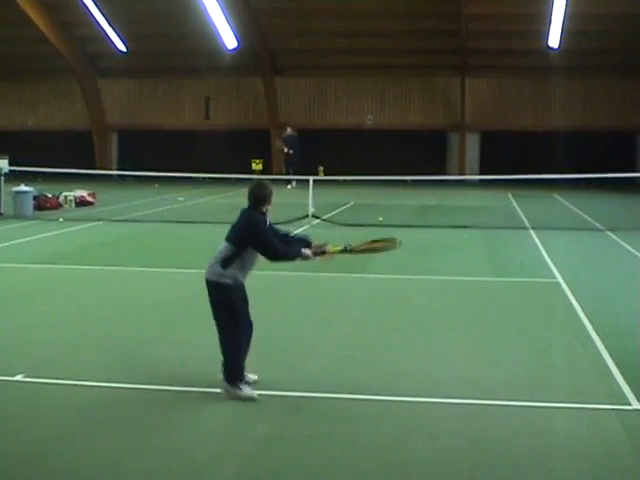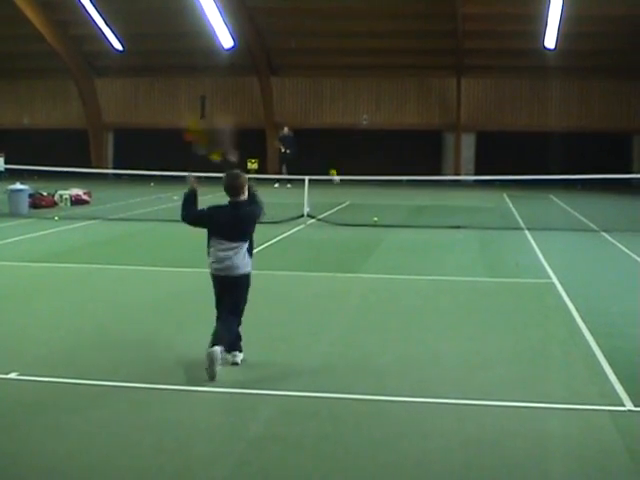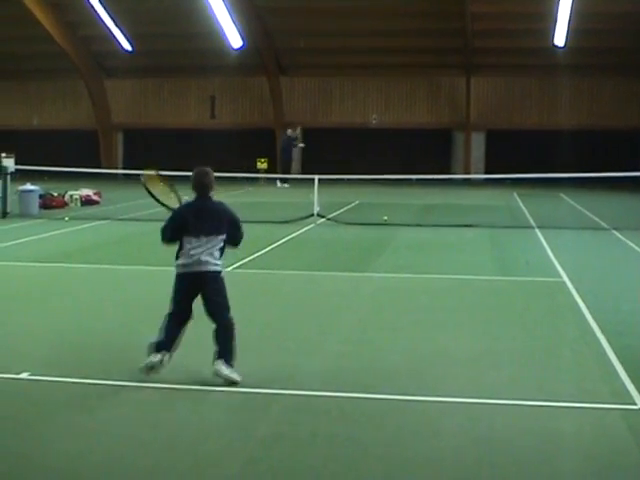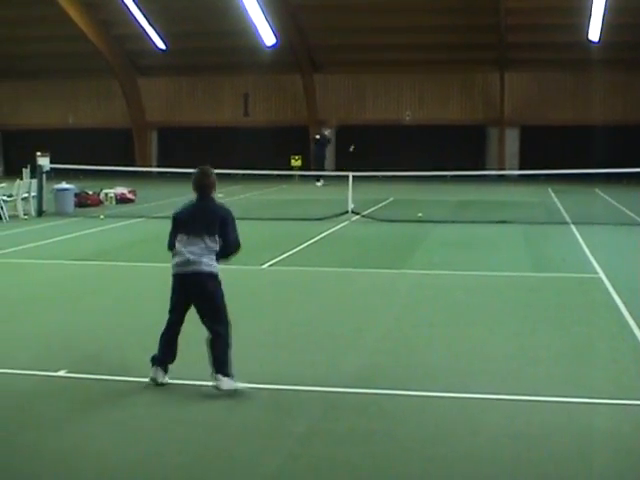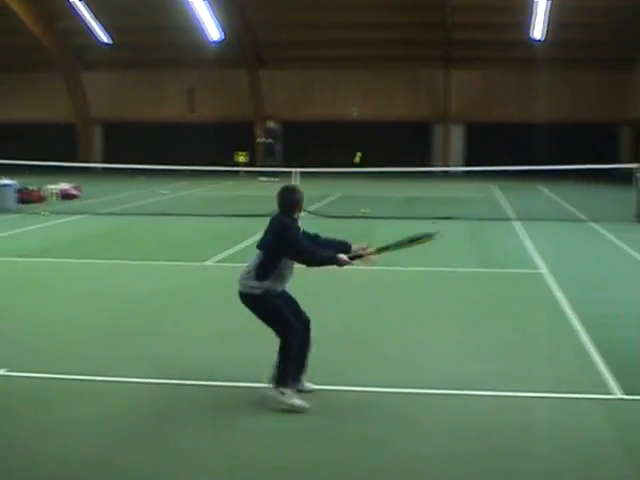
dt=0.7s
person 1, frame 1
left shoulder: (258, 221)
right shoulder: (252, 222)
left elbow: (280, 238)
right elbow: (273, 250)
left wrist: (309, 244)
right wrist: (300, 253)
left hip: (231, 278)
right hip: (221, 279)
left knee: (243, 325)
right knee: (236, 329)
left ankle: (236, 374)
right ankle: (233, 382)
person 1, frame 2
left shoulder: (215, 213)
right shoulder: (250, 212)
left elbow: (188, 216)
left wrist: (191, 192)
right wrist: (249, 189)
left hip: (218, 270)
right hip: (240, 272)
left knee: (224, 313)
right knee: (232, 315)
left ankle: (233, 350)
right ankle: (218, 348)
person 1, frame 3
left shoulder: (183, 211)
right shoulder: (223, 211)
left elbow: (167, 237)
right elbow: (236, 239)
left hip: (185, 271)
right hip: (210, 271)
left knee: (177, 315)
right knee: (223, 318)
left ankle: (160, 353)
right ankle: (223, 363)
person 1, frame 4
left shoulder: (181, 214)
right shoulder: (222, 213)
left elbow: (171, 245)
right elbow: (233, 246)
left hip: (180, 272)
right hip: (205, 273)
left knee: (174, 321)
right knee: (218, 324)
left ankle: (159, 368)
right ankle: (222, 376)
person 1, frame 5
left shoulder: (293, 229)
right shoulder: (283, 225)
left elbow: (316, 242)
right elbow: (305, 253)
left wrist: (350, 248)
right wrist: (335, 258)
left hip: (272, 288)
right hip: (255, 291)
left knee: (302, 325)
right knee: (293, 333)
left ankle: (295, 379)
right ankle: (282, 388)
